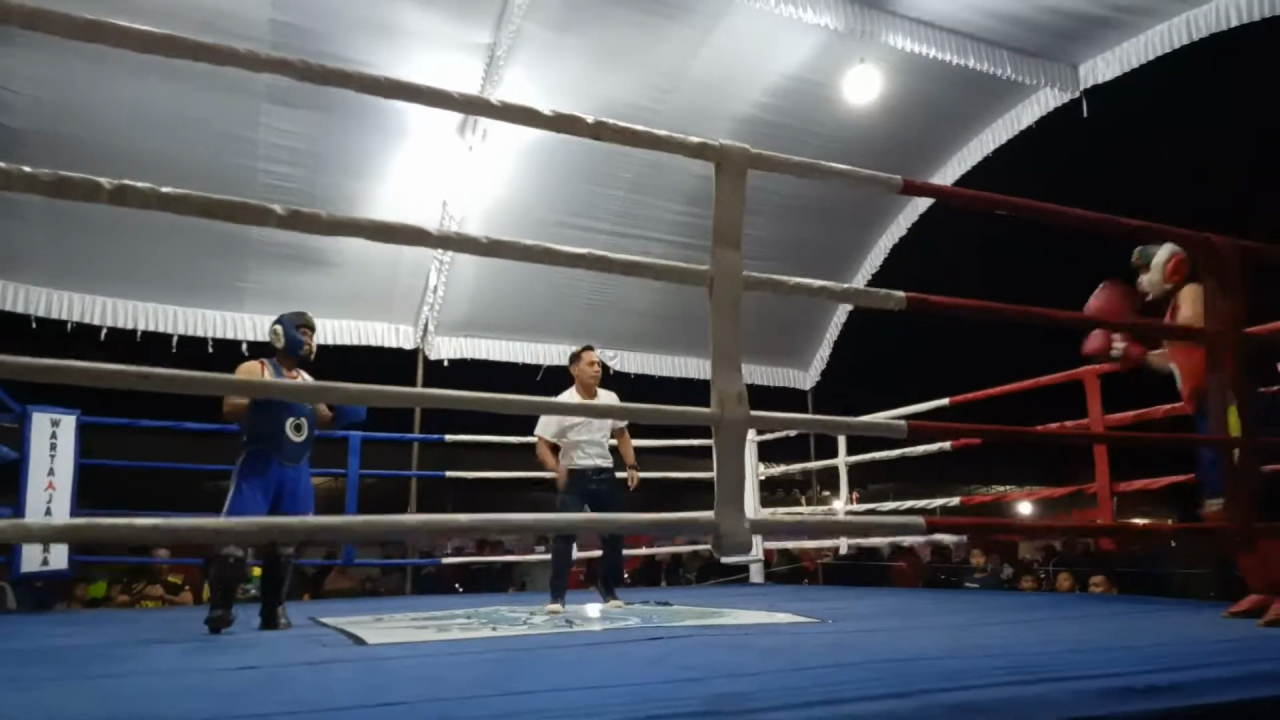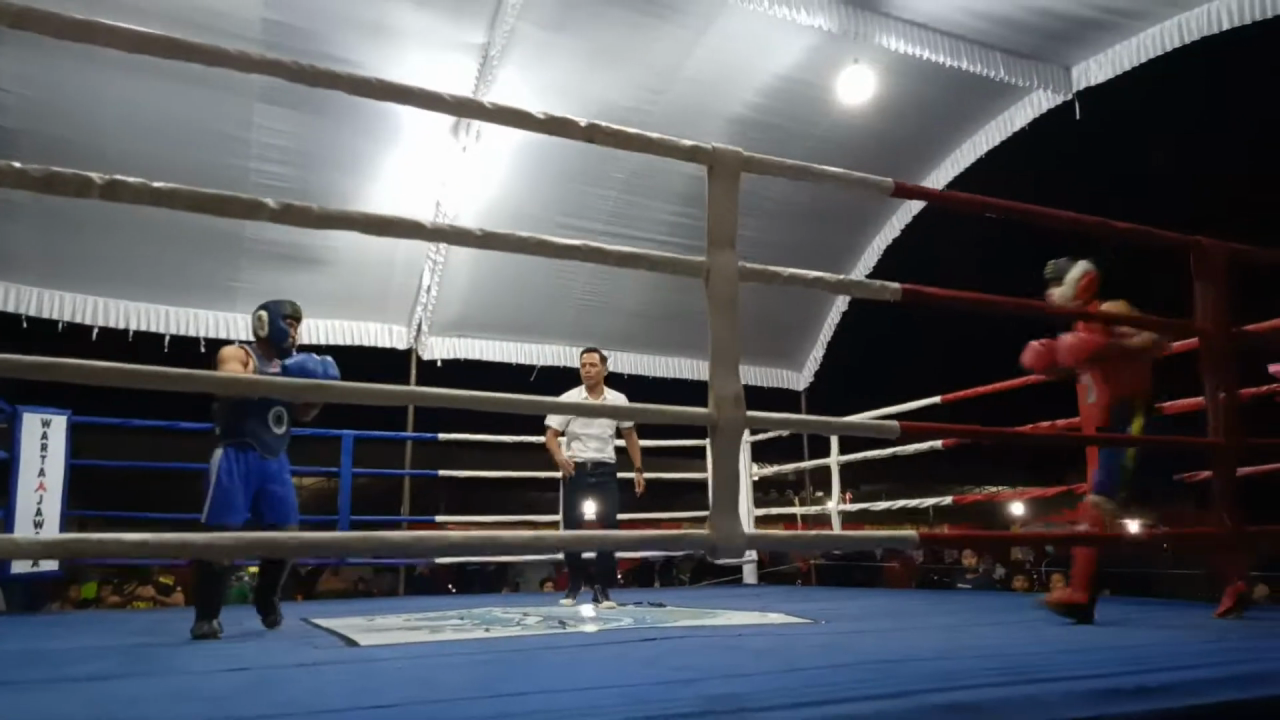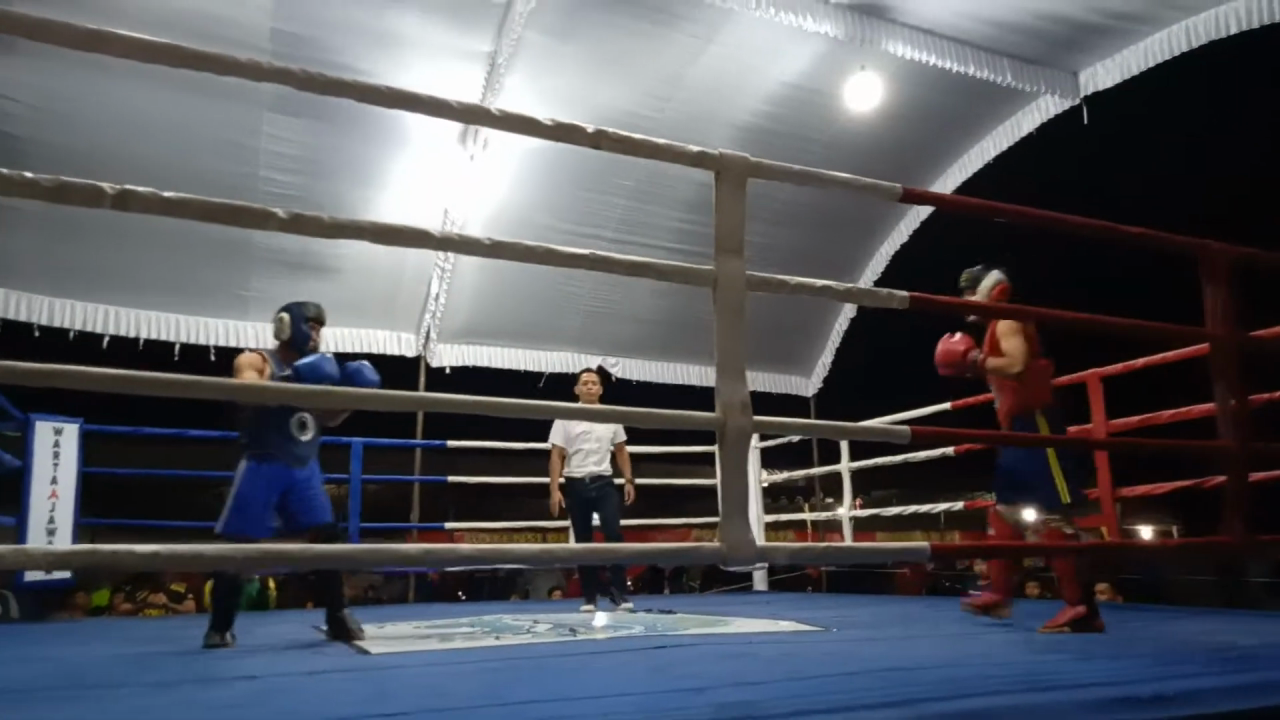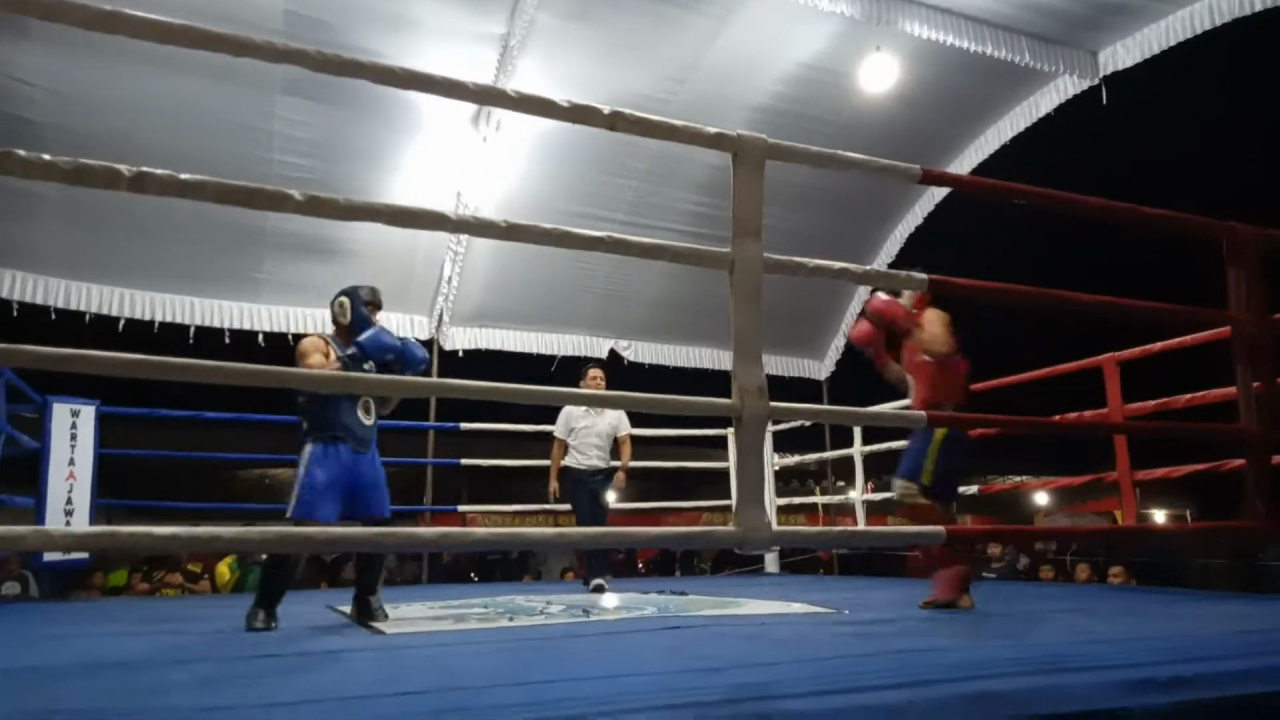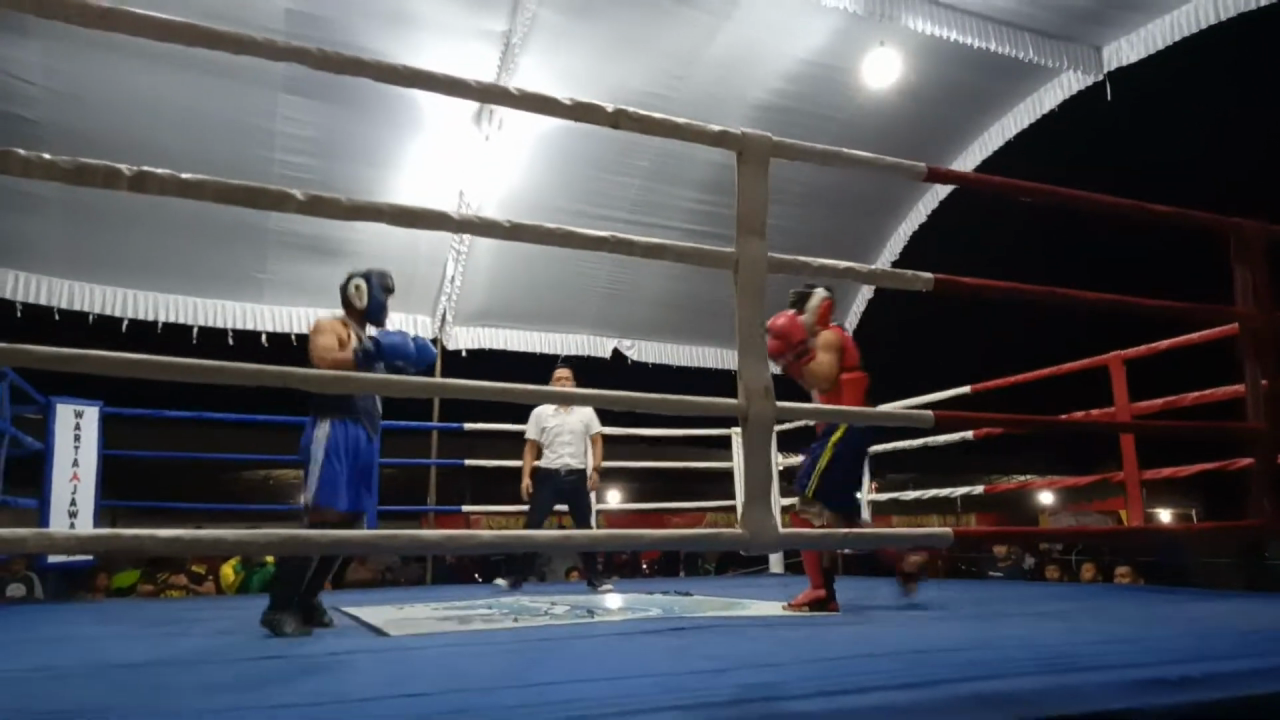
dt=0.4s
person 1, frame 1
left shoulder: (1190, 294)
right shoulder: (1178, 306)
left elbow: (1193, 327)
right elbow: (1176, 361)
left hip: (1224, 406)
right hip: (1210, 412)
left knee: (1227, 504)
right knee: (1221, 506)
person 1, frame 2
left shoulder: (1108, 313)
right shoulder: (1079, 328)
left elbow: (1158, 340)
right elbow: (1086, 376)
left wrist: (1116, 346)
right wrist: (1053, 362)
left hip: (1131, 421)
right hip: (1111, 426)
left knee: (1099, 504)
left ankle: (1080, 594)
person 1, frame 3
left shoulder: (1007, 323)
right shoulder: (997, 328)
left elbow: (1017, 366)
left wrist: (973, 359)
right wrist: (974, 368)
left hip: (1035, 427)
right hip: (1020, 430)
left knee: (1052, 518)
right knee: (1002, 513)
left ankle: (1081, 608)
right ankle: (998, 593)
person 1, frame 4
left shoulder: (933, 317)
right shoulder: (907, 332)
left elbow: (944, 348)
right elbow: (906, 380)
left wrist: (909, 326)
right wrist: (877, 353)
right hip: (930, 422)
left knee: (909, 490)
right knee: (935, 505)
left ankle: (952, 564)
right ankle: (957, 591)
person 1, frame 5
left shoulder: (828, 337)
right shoulder: (822, 342)
left elbow: (824, 381)
right elbow: (815, 385)
left wrist: (801, 349)
right wrist: (790, 360)
left hip: (842, 429)
right hip: (842, 432)
left knee: (809, 505)
right knee: (841, 516)
left ankle: (821, 592)
right ankle: (905, 560)
person 2, frame 1
left shoulder: (308, 380)
right shoulder: (254, 370)
left elbow: (323, 419)
right elbow: (230, 408)
left wrist: (343, 414)
right wrist: (264, 401)
left hip: (296, 468)
right hip: (259, 464)
left knee: (284, 539)
left ankle: (272, 610)
right ankle: (220, 607)
person 2, frame 2
left shoulder: (287, 366)
right shoulder: (235, 355)
left elbow: (302, 414)
right wrist: (280, 374)
left hip: (273, 460)
right hip: (236, 456)
left knee: (286, 532)
right knee: (223, 533)
left ankle: (266, 597)
right ankle: (207, 616)
person 2, frame 3
left shoulder: (310, 369)
right shoulder: (254, 361)
left elbow: (329, 418)
right wrist: (291, 379)
left hip: (304, 469)
right hip: (263, 466)
left knee: (326, 535)
right knee: (243, 545)
left ankle: (337, 617)
right ankle: (220, 627)
person 2, frame 4
left shoulder: (367, 357)
right shoulder: (315, 345)
left elbow: (383, 406)
left wrist: (402, 373)
right wrist: (355, 356)
left hip: (364, 452)
right hip: (327, 450)
left knee: (377, 525)
right knee: (304, 527)
left ankle: (366, 600)
right ankle: (264, 607)
person 2, frame 5
left shoulder: (367, 339)
right shoulder: (333, 326)
right elbow: (323, 362)
left wrist: (401, 368)
right wrist: (372, 353)
left hip: (363, 437)
right hip: (336, 430)
left knee: (349, 521)
right knee: (321, 518)
left ankle: (304, 600)
right ankle: (281, 608)
person 3, frame 1
left shoulder: (611, 399)
left elbow: (622, 435)
right elbow: (542, 445)
left wrist: (631, 466)
right wrist: (555, 467)
left hip: (604, 476)
right hip: (573, 478)
left knee: (614, 536)
right knee: (565, 532)
left ankle: (607, 586)
right ankle: (557, 596)
person 3, frame 2
left shoulder: (619, 400)
right shoulder: (567, 399)
left elbow: (630, 436)
right elbow: (551, 435)
left wrist: (638, 469)
right wrist: (559, 456)
left hip: (605, 471)
right hip: (576, 470)
left knee: (609, 527)
right knee: (572, 527)
left ankle: (602, 589)
right ankle: (574, 584)
person 3, frame 3
right shoulder: (565, 418)
left elbow: (621, 451)
right elbow: (556, 455)
left wrist: (629, 481)
right wrist: (554, 489)
left hip: (604, 483)
right hip: (576, 485)
left knee: (614, 533)
right knee: (583, 541)
left ankle: (618, 591)
right ankle: (589, 597)
person 3, frame 4
left shoulder: (616, 412)
right shoulder: (570, 411)
left elbow: (624, 442)
right elbow: (559, 446)
left wrist: (622, 469)
right wrist: (553, 478)
left hip: (602, 475)
right hip: (576, 474)
left knee: (599, 526)
right knee: (586, 524)
left ankle: (594, 573)
right ankle: (595, 575)
person 3, frame 5
left shoulder: (586, 411)
right shoulder: (540, 413)
left elbow: (597, 442)
right elbow: (530, 447)
left wrist: (595, 470)
right wrist: (526, 476)
left hip: (576, 476)
right hip: (549, 475)
left knee: (585, 527)
right knee: (533, 523)
left ankle: (594, 577)
right ankle: (517, 578)
